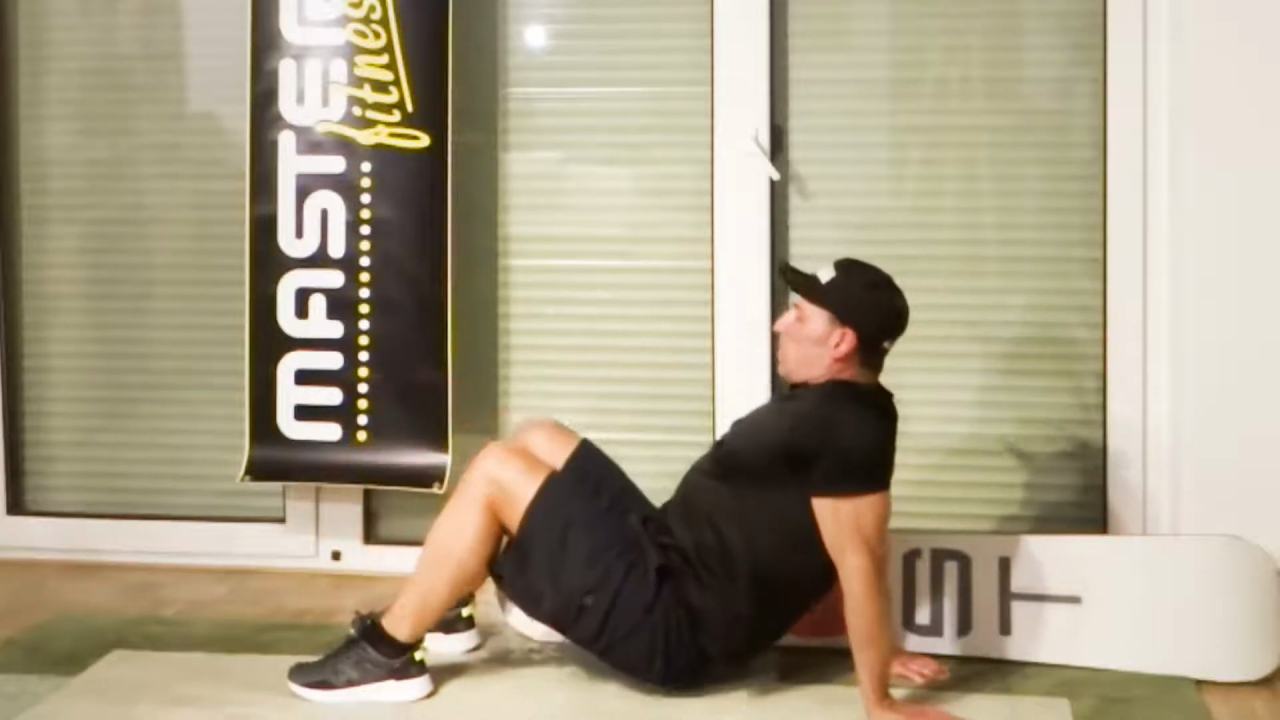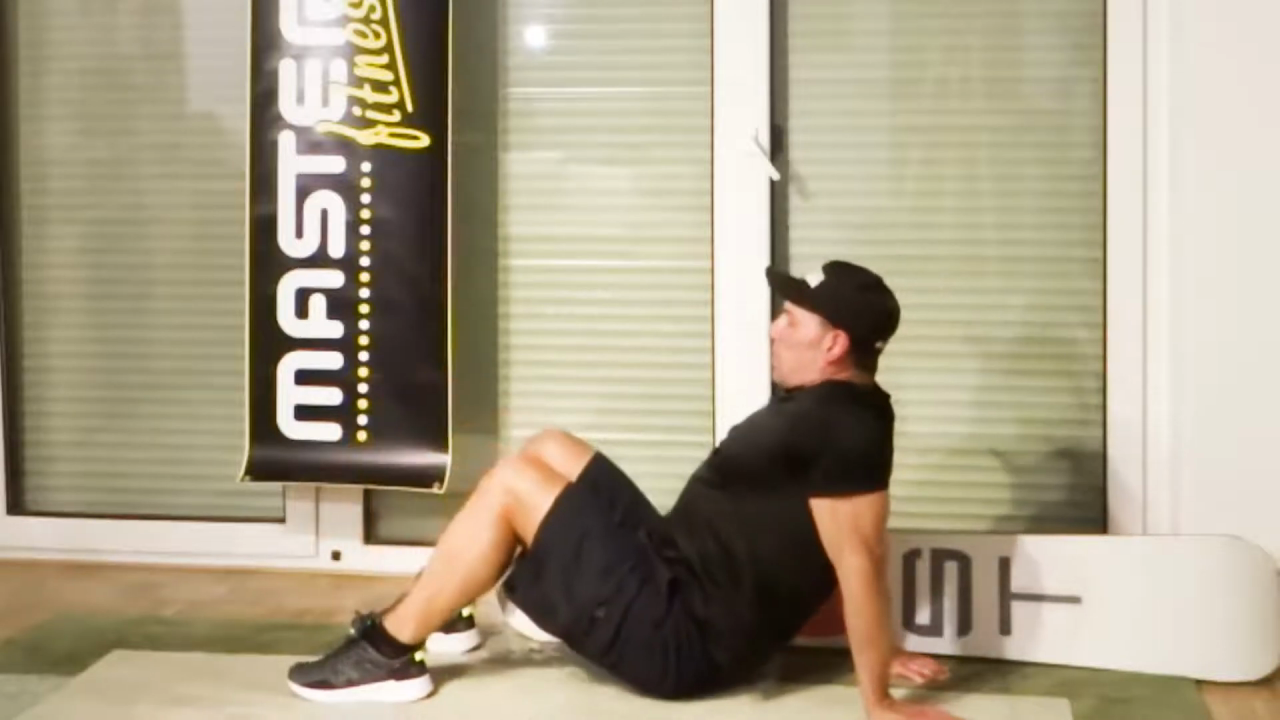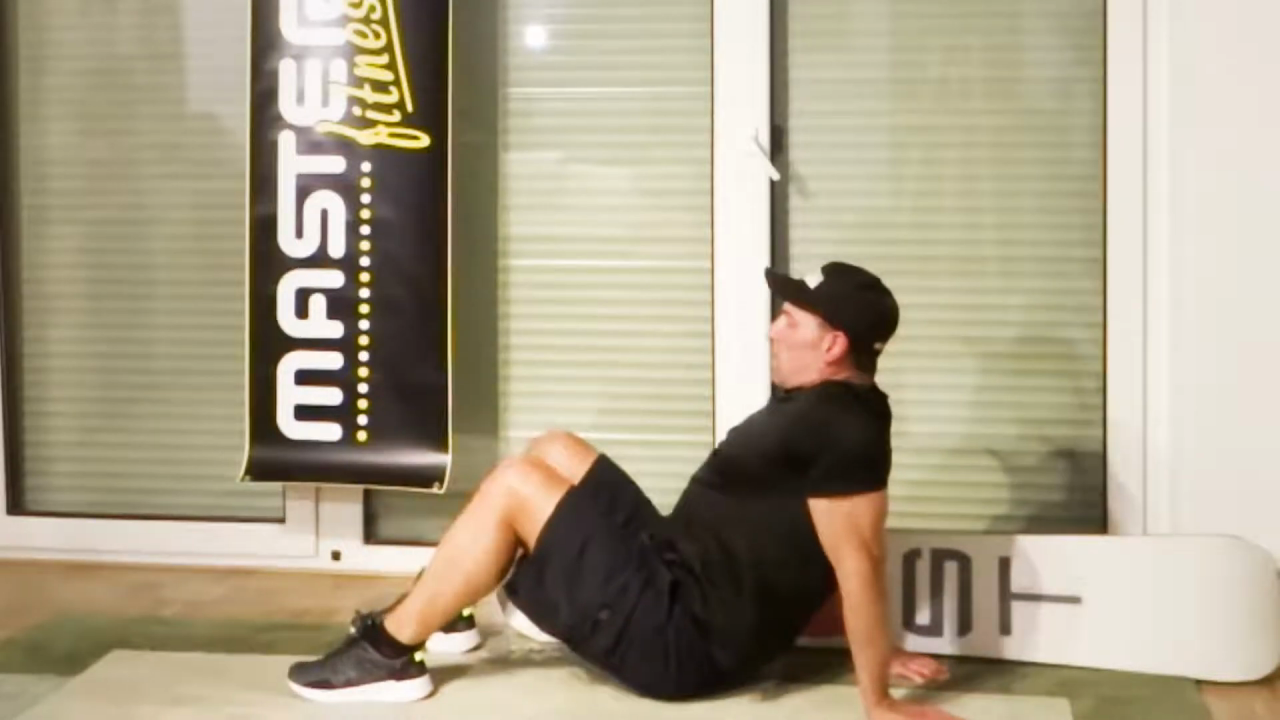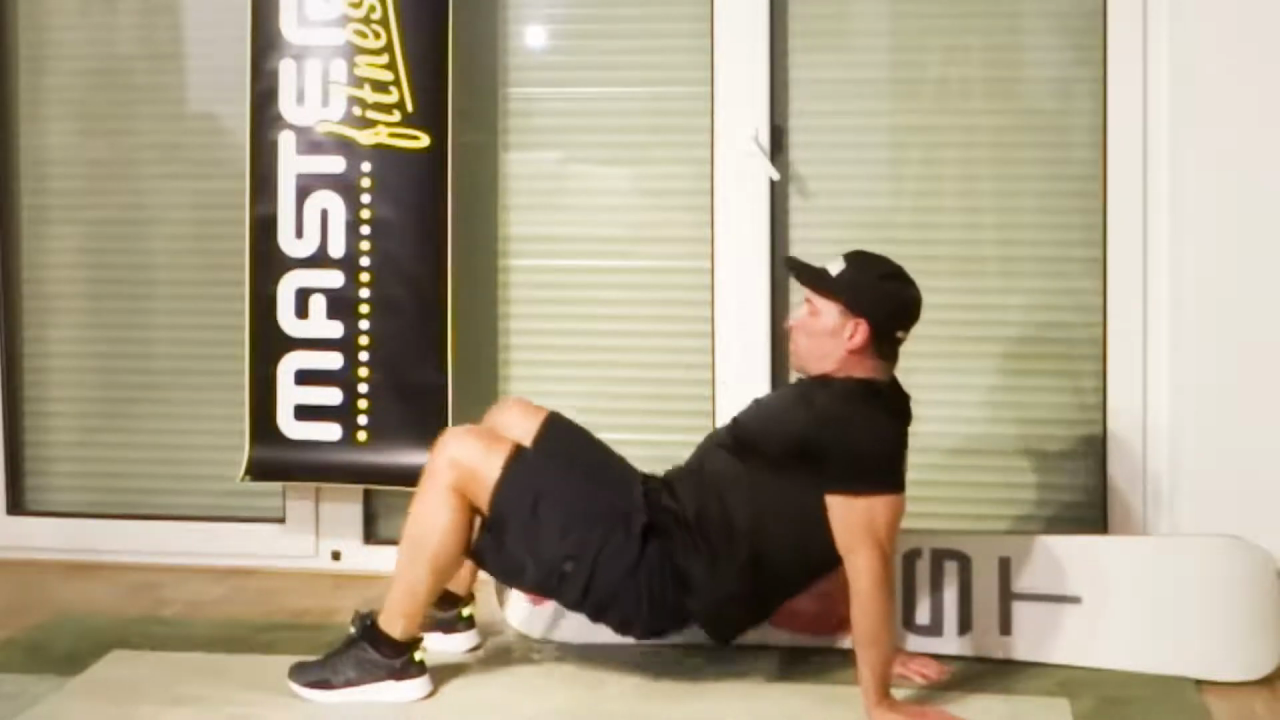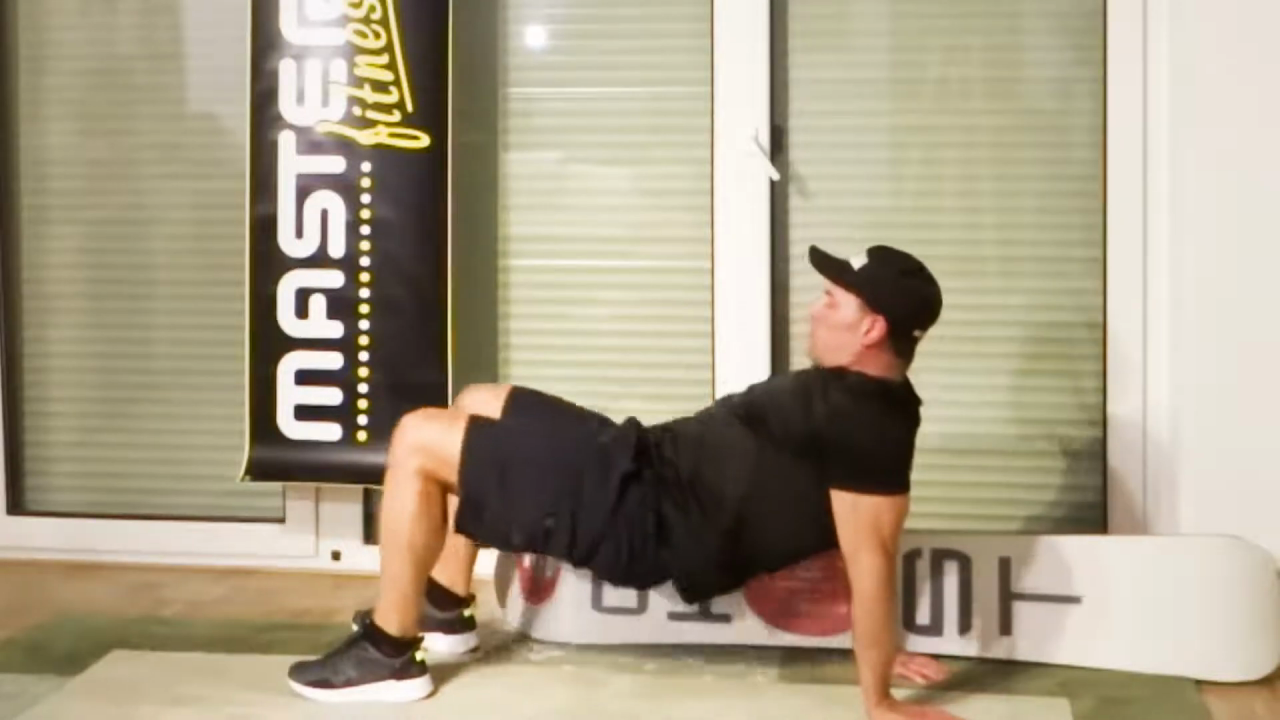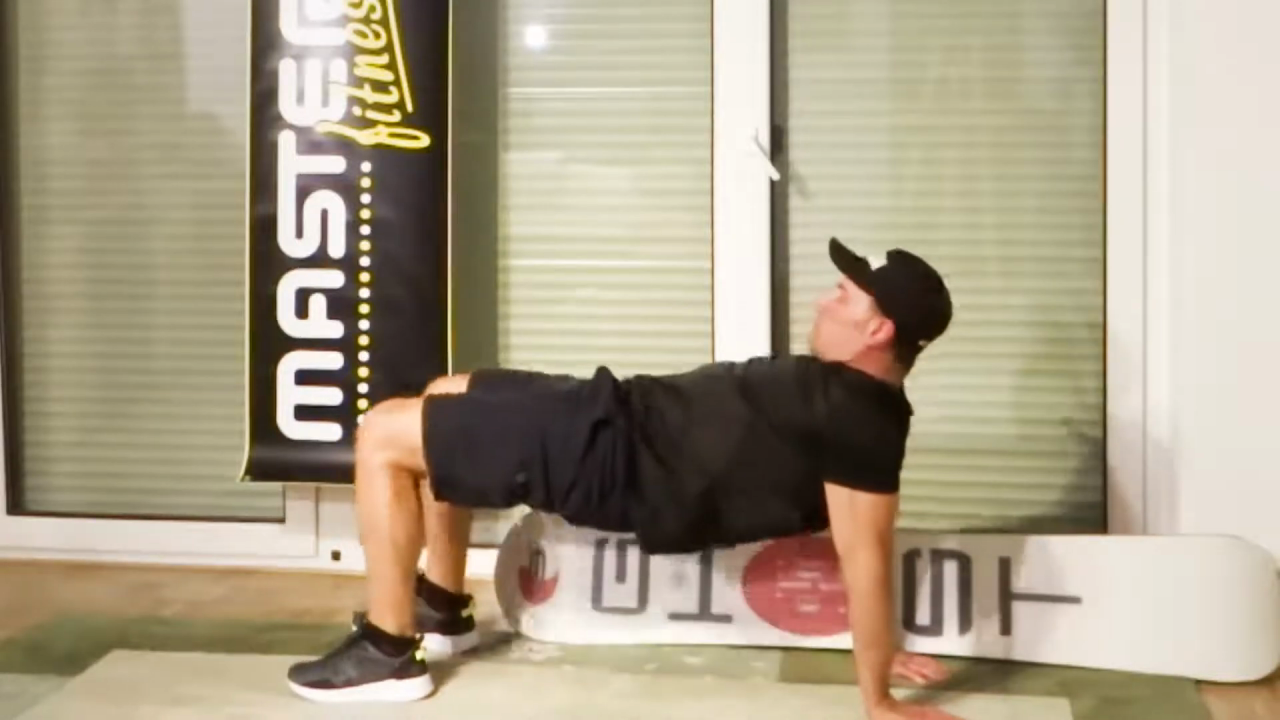
dt=0.3s
person 1, frame 1
left shoulder: (846, 424)
right shoulder: (827, 402)
left elbow: (860, 560)
left hip: (669, 623)
right hip: (663, 558)
left knee: (497, 470)
right knee: (538, 439)
left ankle: (387, 652)
right ankle: (431, 611)
person 1, frame 2
left shoulder: (842, 424)
right shoulder: (821, 405)
left elbow: (858, 561)
left hip: (677, 637)
right hip: (669, 567)
left knee: (512, 482)
right knee: (549, 450)
left ankle: (389, 653)
right ankle: (425, 612)
person 1, frame 3
left shoulder: (841, 426)
right shoulder: (821, 406)
left elbow: (856, 562)
left hip: (683, 638)
right hip: (674, 568)
left knee: (514, 483)
right knee: (552, 452)
left ankle: (390, 652)
right ankle: (429, 611)
person 1, frame 4
left shoulder: (859, 423)
right shoulder: (841, 397)
left elbow: (868, 559)
left hip: (659, 572)
right hip: (661, 522)
left knee: (459, 454)
right knee: (510, 417)
left ankle: (388, 651)
right ankle: (439, 607)
person 1, frame 5
left shoulder: (866, 422)
right shoulder: (858, 397)
left elbow: (871, 558)
left hip: (640, 511)
right hip: (642, 470)
left knee: (417, 440)
right knee: (475, 405)
left ankle: (389, 651)
right ankle: (445, 608)
person 1, frame 6
left shoulder: (859, 419)
right shoulder: (852, 394)
left elbow: (865, 556)
left hip: (609, 454)
left knee: (383, 435)
right knee: (446, 396)
left ankle: (389, 649)
right ankle: (441, 607)
